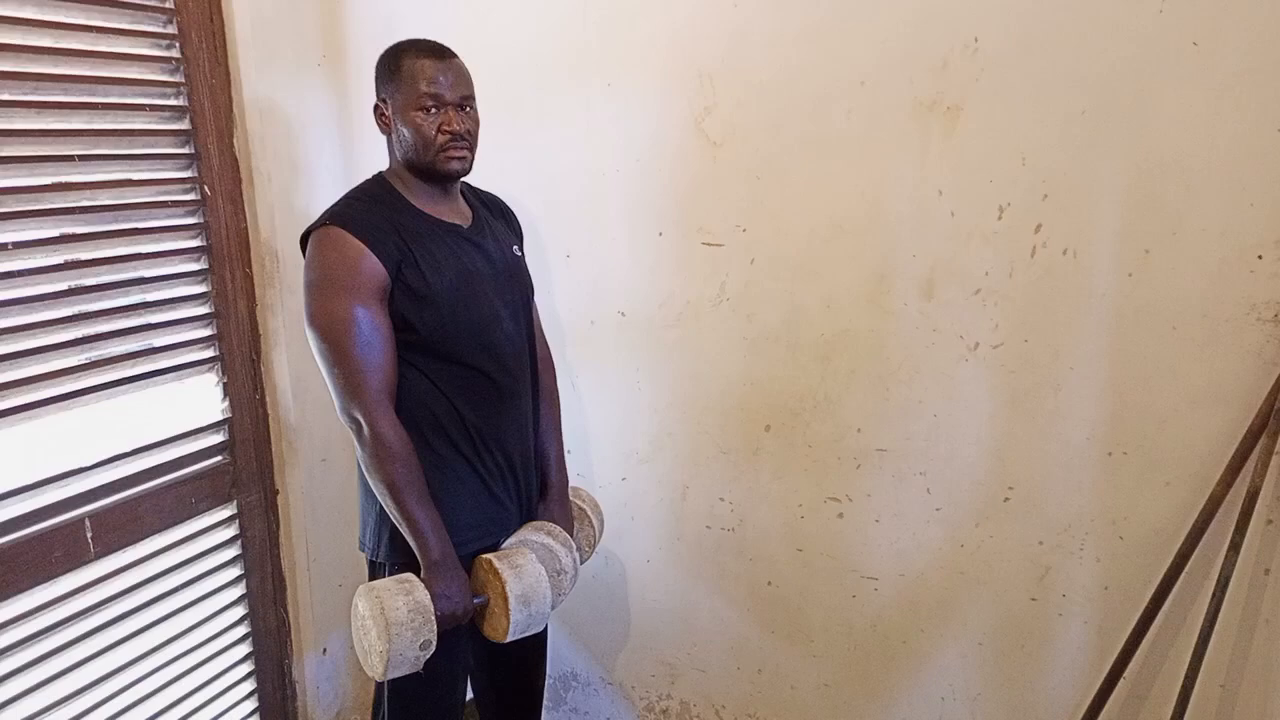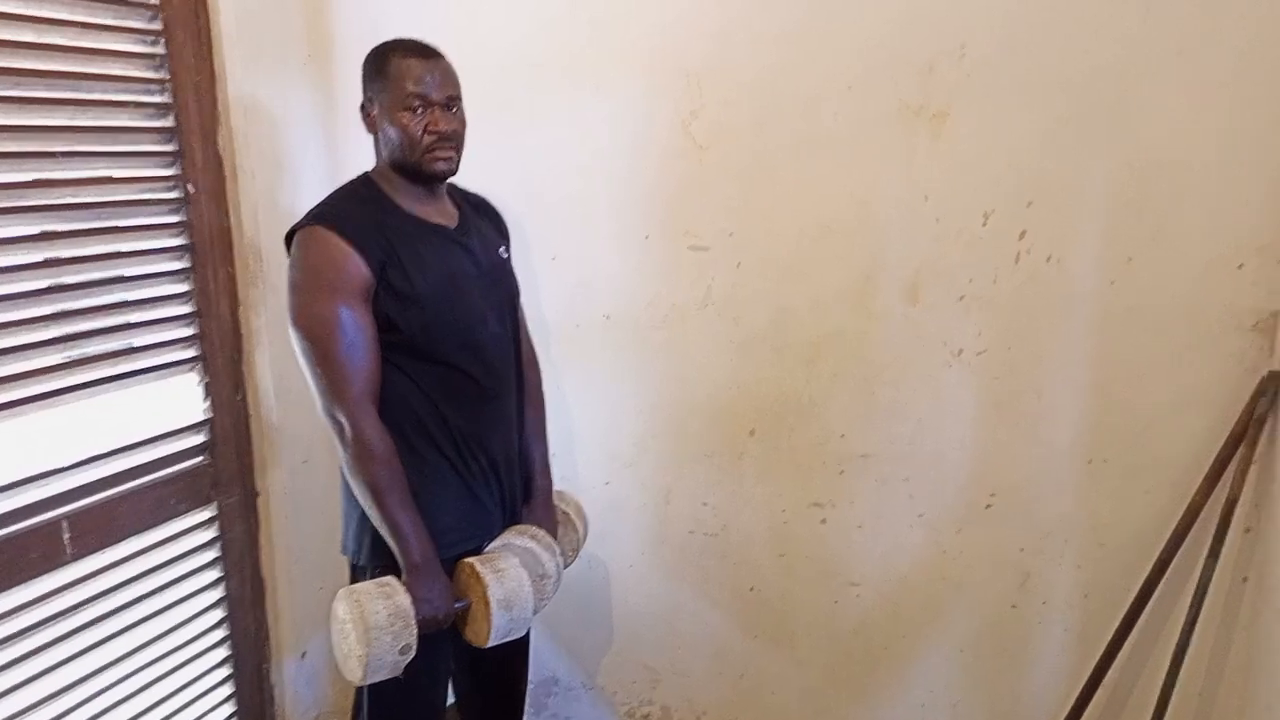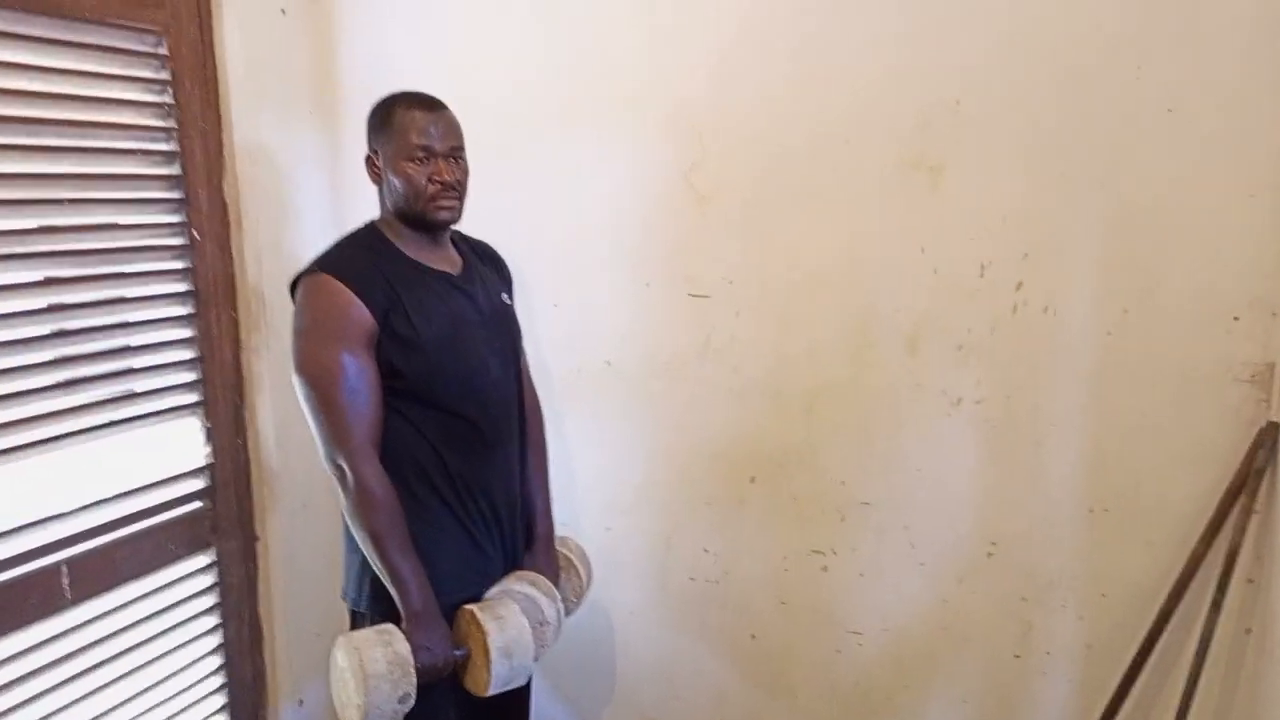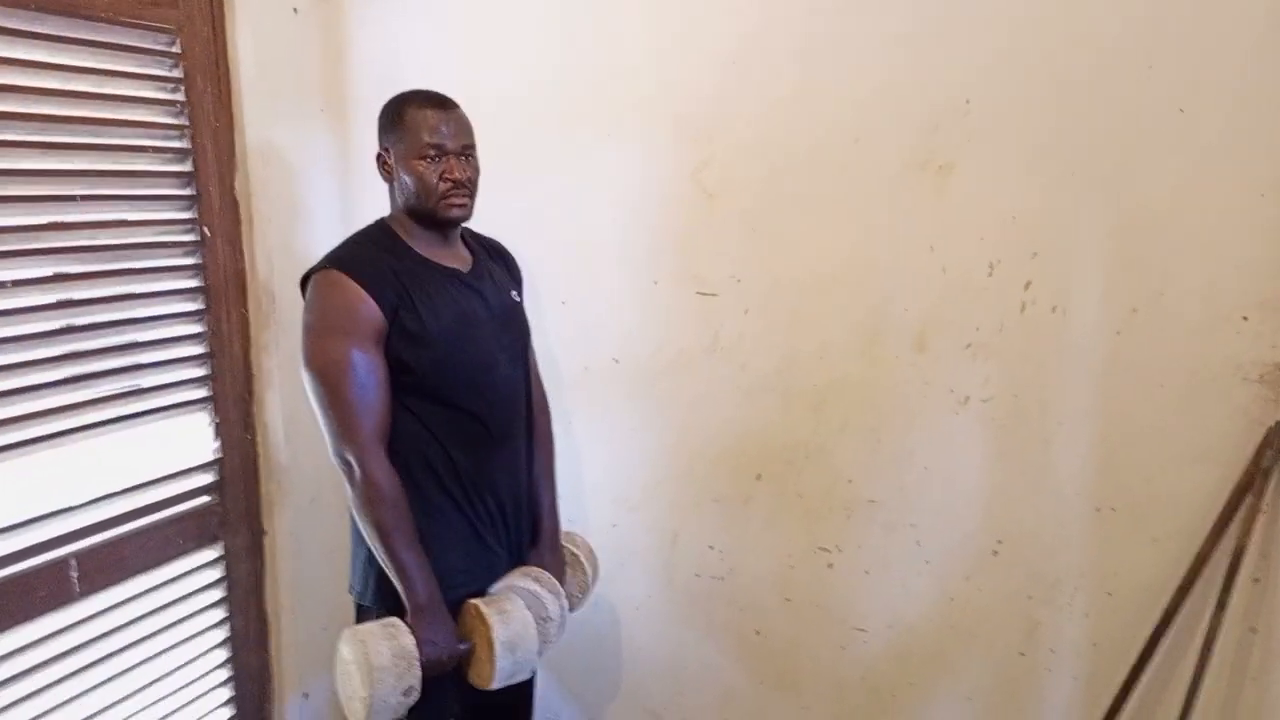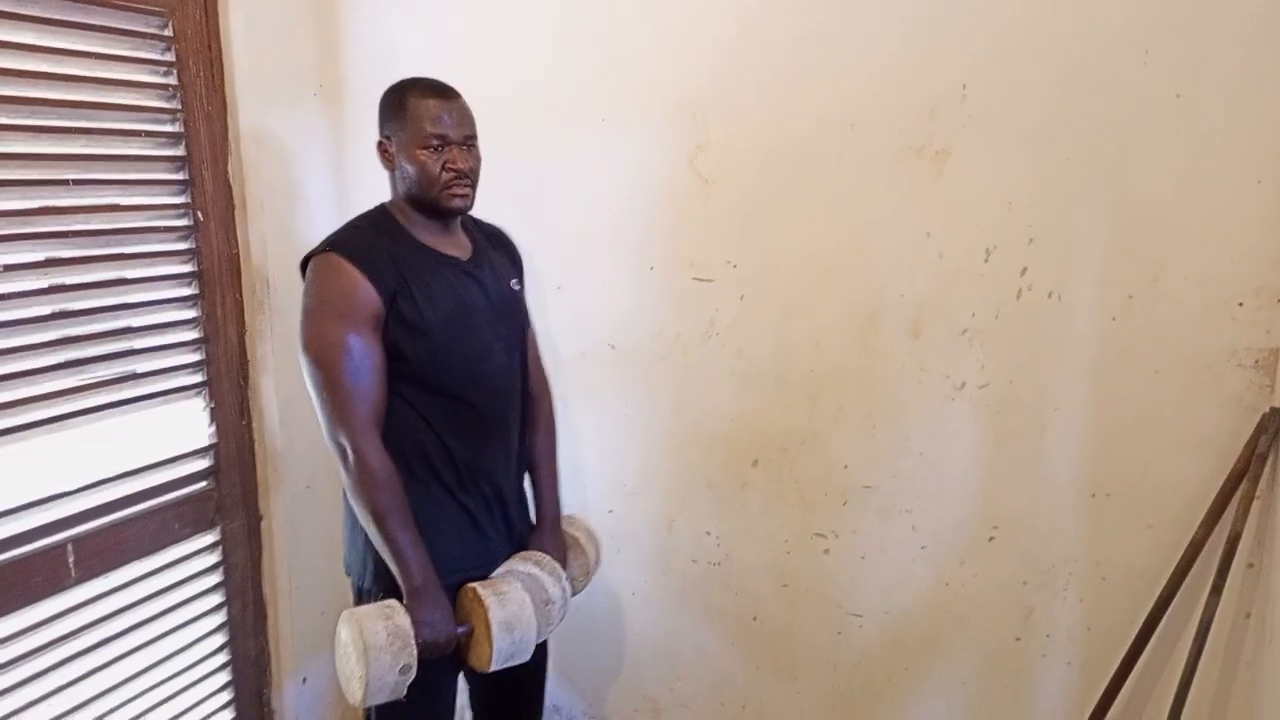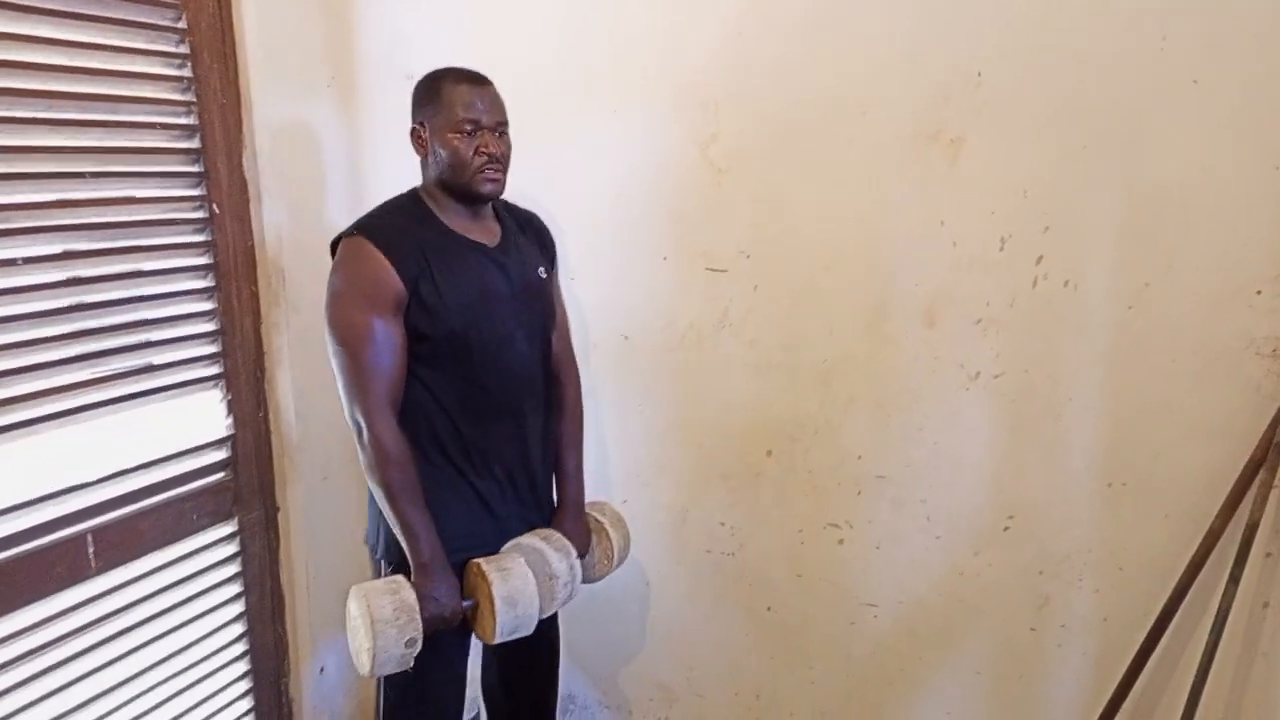
dt=0.3s
person 1, frame 1
left shoulder: (497, 216)
right shoulder: (350, 241)
right elbow: (370, 417)
left wrist: (556, 489)
right wrist: (437, 558)
left hip: (519, 512)
right hip: (425, 532)
person 1, frame 2
left shoulder: (484, 218)
right shoulder: (335, 241)
right elbow: (353, 418)
left wrist: (540, 492)
right wrist: (417, 560)
left hip: (503, 517)
right hip: (408, 536)
person 1, frame 3
left shoulder: (488, 266)
right shoulder: (339, 290)
right elbow: (355, 464)
left wrist: (542, 540)
right wrist: (417, 608)
left hip: (505, 567)
right hip: (411, 583)
person 1, frame 4
left shoulder: (498, 263)
right shoulder: (349, 285)
right elbow: (363, 459)
left wrist: (548, 537)
right wrist: (421, 603)
left hip: (509, 562)
right hip: (418, 578)
person 1, frame 5
left shoulder: (498, 250)
right shoulder: (348, 270)
right elbow: (358, 444)
left wrist: (549, 521)
right wrist: (419, 584)
left hip: (505, 537)
right hip: (413, 552)
person 1, frame 6
left shoulder: (531, 235)
right shoulder: (376, 253)
left elbow: (561, 374)
right elbow: (374, 422)
left wrist: (571, 504)
right wrist: (428, 560)
left hip: (526, 519)
right hip: (430, 531)
